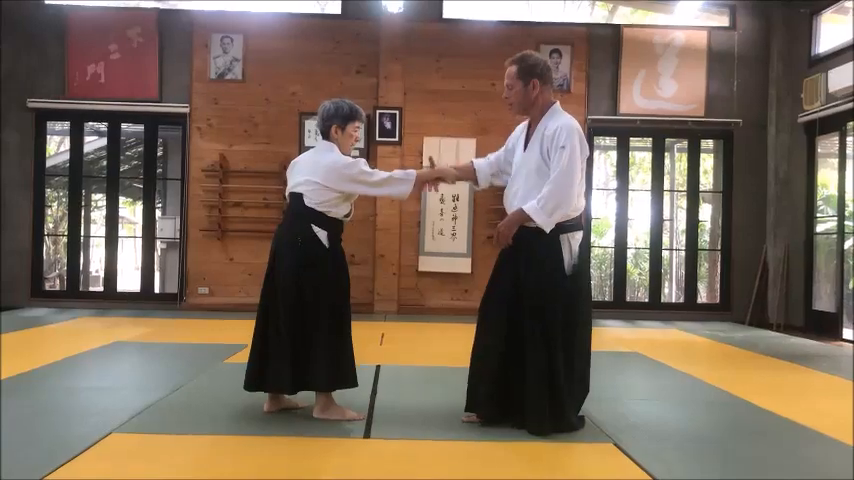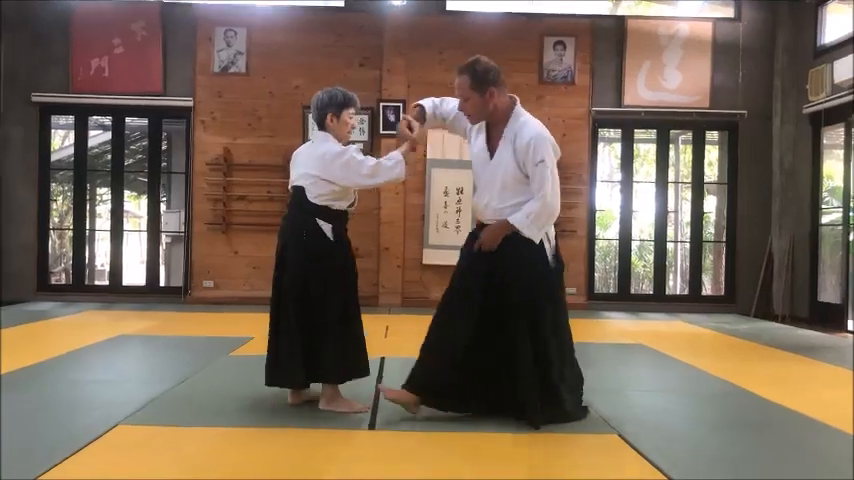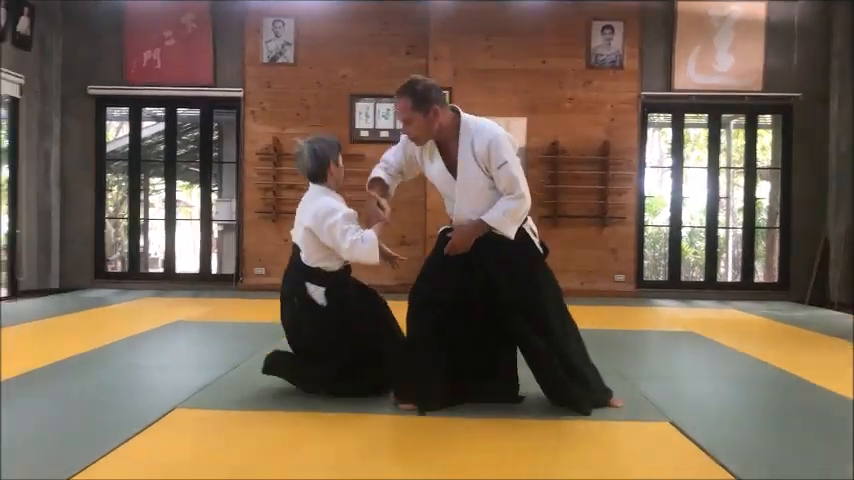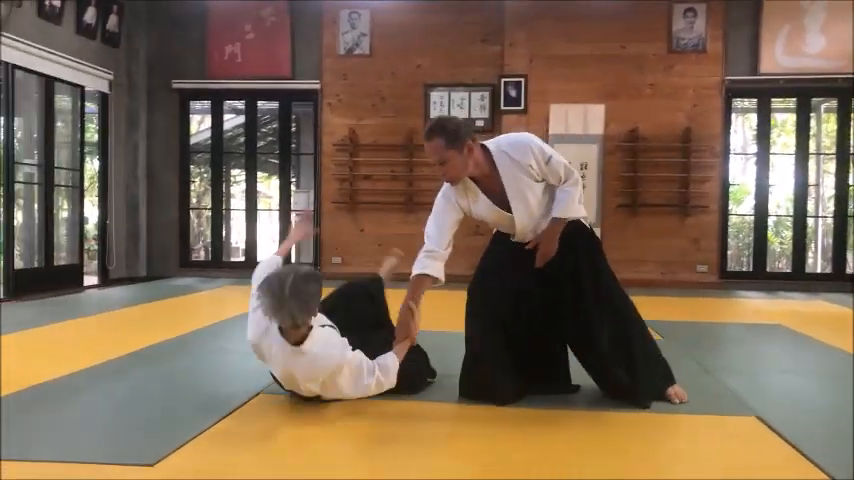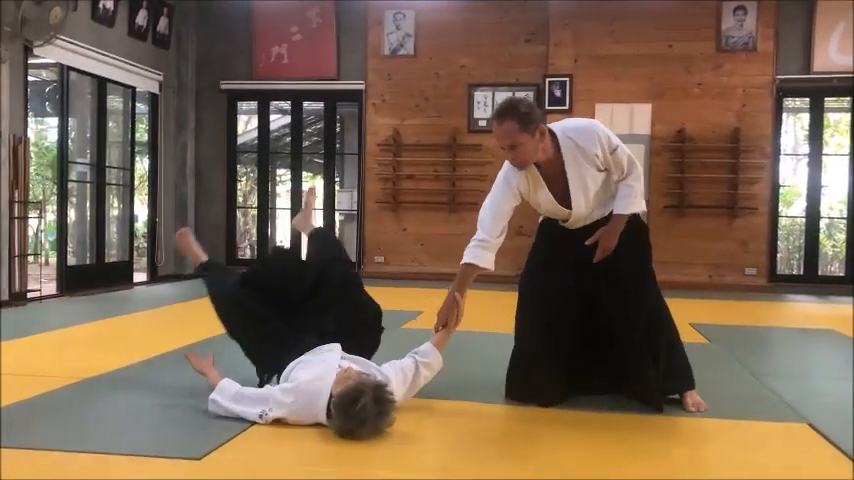
dt=0.4s
person 1, frame 1
left shoulder: (563, 129)
right shoulder: (524, 130)
left elbow: (560, 193)
right elbow: (495, 166)
left wrist: (515, 219)
right wrist: (451, 173)
left hip: (555, 246)
right hip: (524, 241)
left knee: (552, 334)
right knee: (498, 321)
left ankle: (556, 413)
right ankle: (495, 405)
person 1, frame 2
left shoulder: (532, 136)
right shoulder: (470, 118)
left elbow: (547, 203)
right elbow: (435, 104)
left wrist: (502, 230)
right wrist: (414, 117)
left hip: (526, 246)
right hip: (485, 236)
left knee: (538, 330)
right knee: (459, 314)
left ankle: (555, 405)
right ankle: (423, 389)
person 1, frame 3
left shoulder: (488, 137)
right shoulder: (414, 143)
left elbow: (518, 199)
right elbow: (389, 167)
left wrist: (474, 230)
right wrist: (379, 188)
left hip: (507, 241)
right hip: (459, 238)
left knee: (543, 319)
right knee: (428, 306)
left ankle: (588, 390)
right ankle: (425, 391)
person 1, frame 4
left shoulder: (522, 148)
right shoulder: (453, 193)
left elbow: (569, 181)
right elbow: (433, 251)
left wrist: (552, 232)
right wrist: (408, 309)
left hip: (563, 234)
right hip: (512, 245)
left knee: (604, 308)
right knee: (486, 305)
left ankle: (657, 381)
right ankle: (495, 384)
person 1, frame 5
left shoulder: (589, 135)
right shoulder: (513, 175)
left elbow: (631, 175)
right elbow: (486, 238)
left wrist: (614, 228)
right wrist: (454, 296)
left hip: (614, 224)
right hip: (561, 232)
left knee: (639, 307)
right knee: (540, 298)
left ankle: (679, 384)
right ankle: (546, 385)
person 2, frame 1
left shoulder: (302, 161)
right shoulder: (340, 165)
right elbow: (387, 181)
right wrist: (436, 174)
left hip: (290, 240)
right hip: (315, 246)
left knee: (286, 317)
right knee: (324, 322)
left ankle: (275, 394)
right ankle: (324, 402)
person 2, frame 2
left shoulder: (305, 152)
right shoulder: (337, 154)
right elbow: (378, 172)
right wrist: (407, 145)
left hip: (296, 234)
right hip: (321, 240)
left knee: (298, 311)
right knee: (334, 315)
left ankle: (298, 387)
right ankle: (330, 392)
person 2, frame 3
left shoulder: (313, 199)
right shoulder: (331, 209)
right elbow: (357, 248)
left wrist: (380, 248)
right wrist: (378, 224)
left hip: (303, 291)
right hip: (313, 297)
person 2, frame 4
left shoulder: (260, 330)
right shoulder: (332, 358)
left elbow: (262, 273)
right elbow: (374, 378)
left wrist: (289, 240)
right wrist: (405, 342)
left ankle: (380, 279)
person 2, frame 5
left shoulder: (305, 401)
right shoulder: (387, 391)
left elbow: (239, 400)
right elbow: (421, 362)
left wrist: (211, 374)
right wrist: (446, 329)
left hip: (290, 364)
right hip: (339, 349)
right knee: (339, 279)
left ankle: (202, 262)
right ankle: (309, 228)
